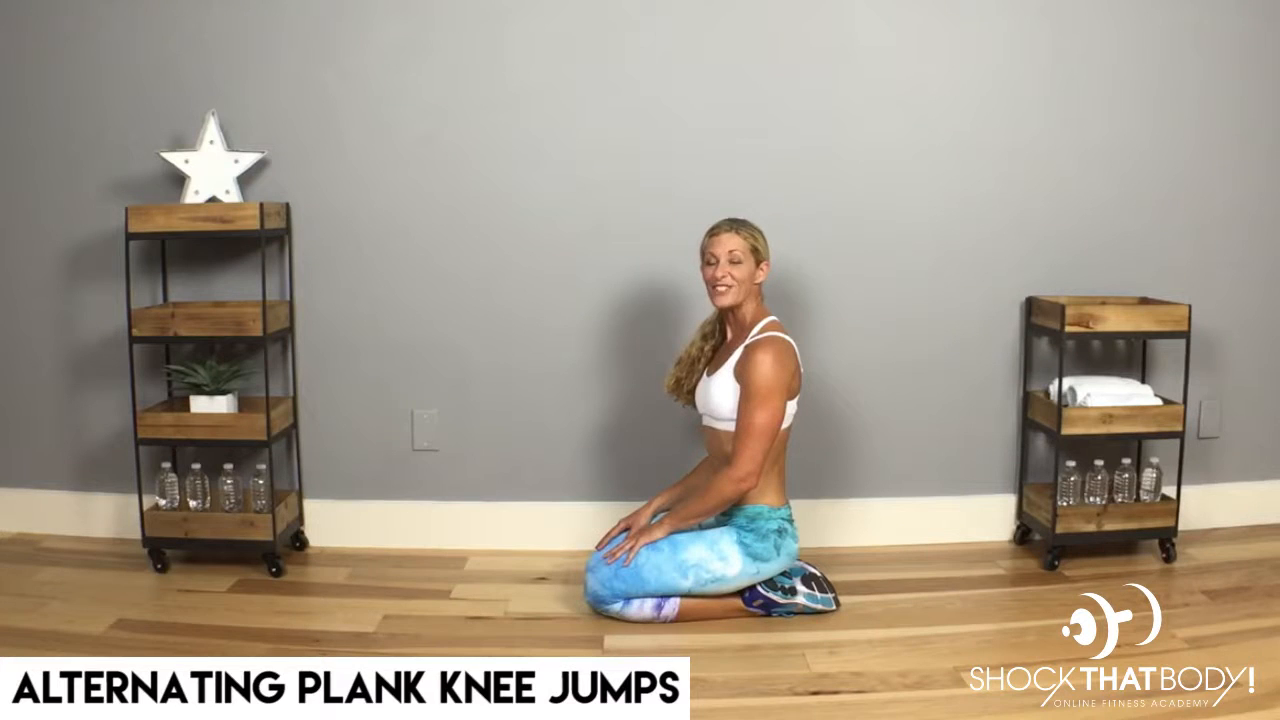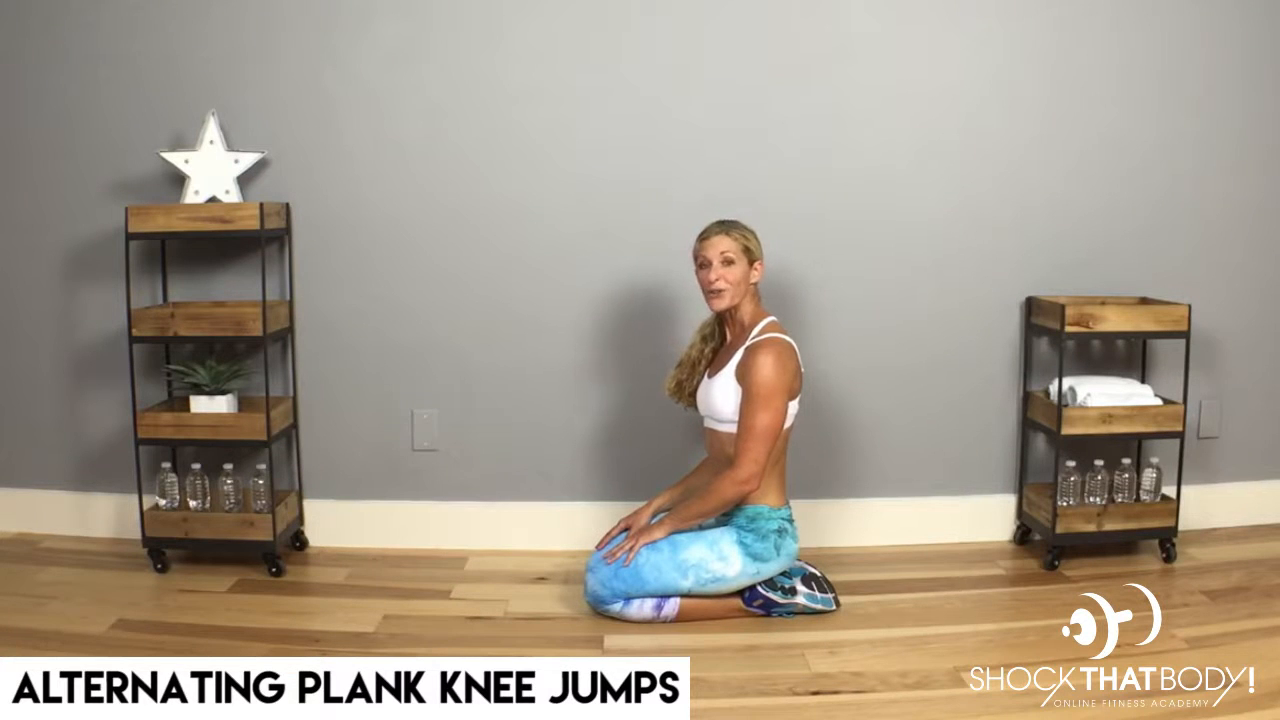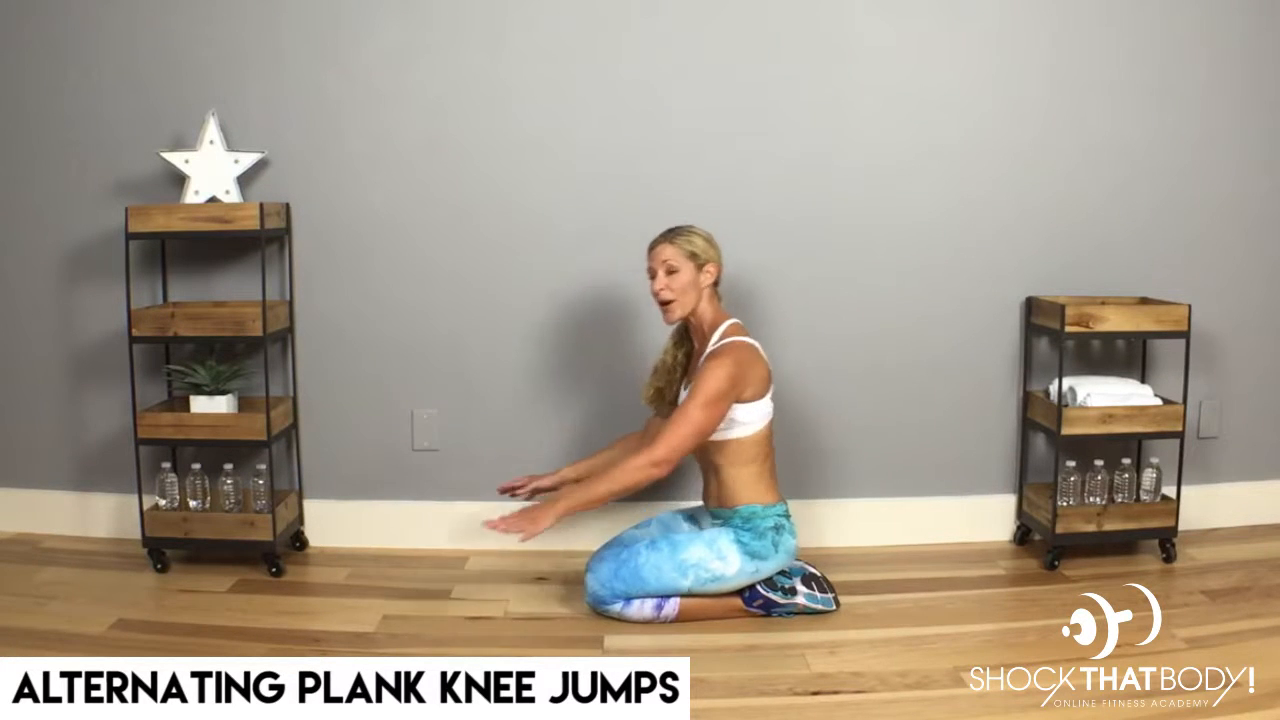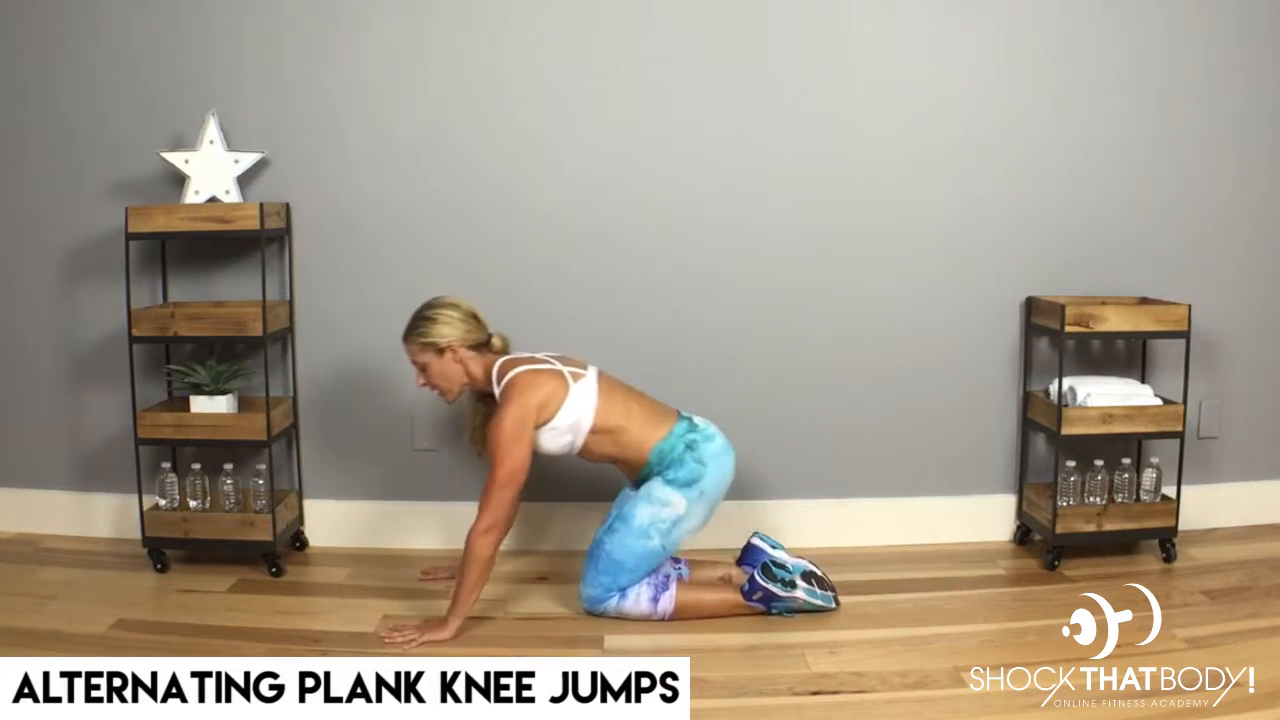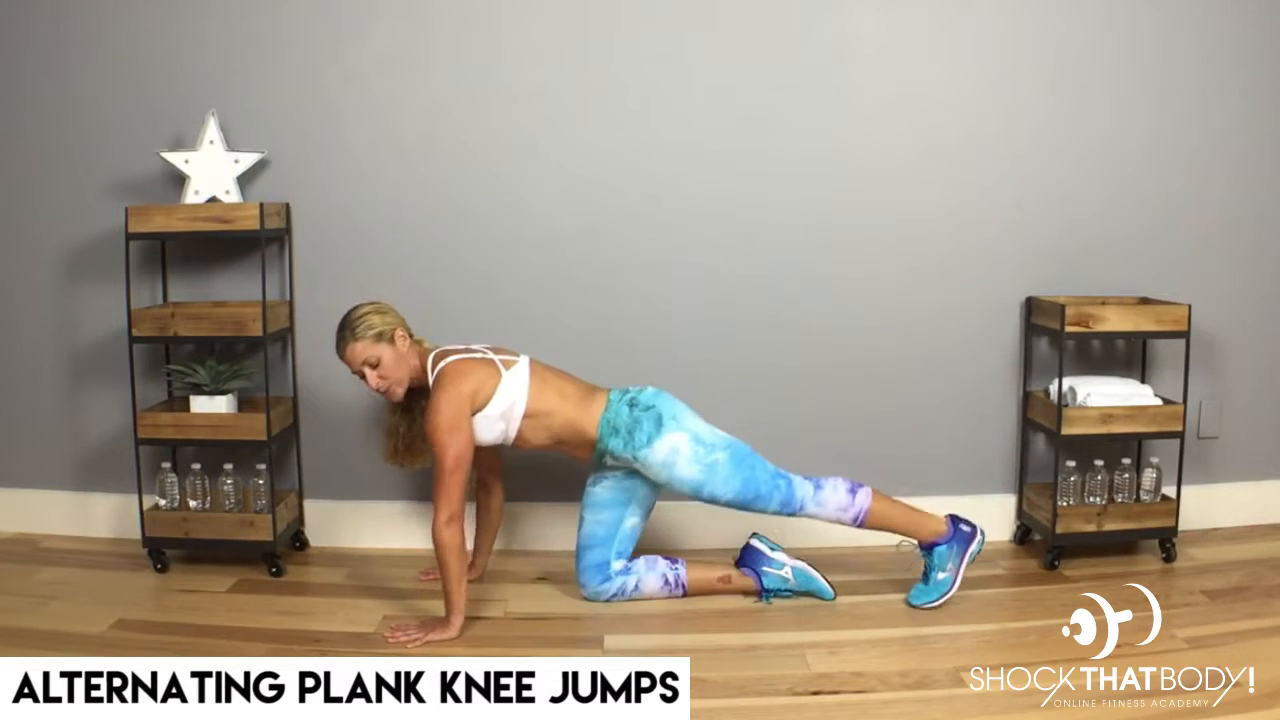
dt=1s
person 1, frame 1
left shoulder: (766, 352)
right shoulder: (724, 340)
left elbow: (742, 474)
left wrist: (665, 524)
right wrist: (654, 507)
left hip: (755, 532)
right hip: (727, 518)
left knee: (604, 584)
right knee: (607, 558)
left ankle: (759, 599)
right ankle: (771, 577)
person 1, frame 2
left shoulder: (767, 353)
right shoulder: (723, 341)
left elbow: (744, 476)
left wrist: (665, 524)
right wrist: (654, 507)
left hip: (756, 533)
right hip: (727, 518)
left knee: (603, 584)
right knee: (607, 558)
left ankle: (759, 599)
right ankle: (771, 577)
person 1, frame 3
left shoulder: (730, 357)
right shoulder: (691, 348)
left elbow: (657, 460)
right elbow: (648, 437)
left wrist: (557, 506)
right wrist: (559, 478)
left hip: (752, 533)
right hip: (718, 520)
left knee: (606, 585)
right knee: (607, 562)
left ankle: (759, 595)
right ankle: (762, 574)
person 1, frame 4
left shoulder: (514, 401)
right shoulder: (514, 374)
left elbow: (489, 524)
right elbow: (506, 499)
left wrist: (450, 622)
right wrist: (472, 567)
left hip: (690, 465)
right hip: (687, 453)
left knee: (601, 594)
right knee: (622, 569)
left ankle: (758, 593)
right ankle: (753, 570)
person 1, frame 5
left shoulder: (446, 395)
right shoulder: (454, 375)
left elbow: (446, 519)
right elbow: (490, 482)
left wrist: (452, 619)
right wrist: (477, 565)
left hip: (642, 427)
right hip: (617, 455)
left knee: (787, 493)
right knee: (600, 581)
left ankle: (946, 533)
right ankle: (756, 574)
